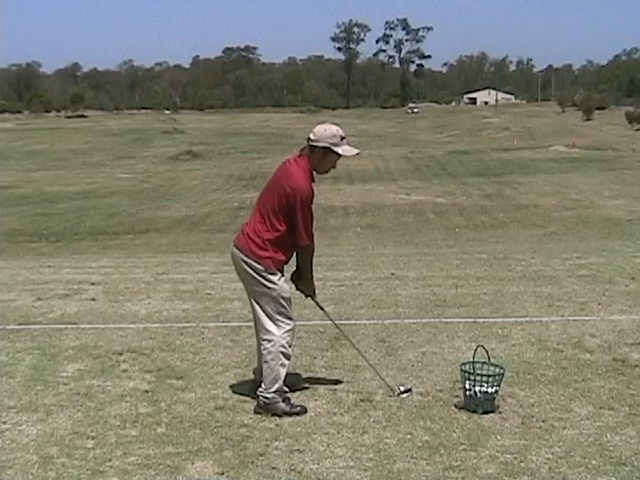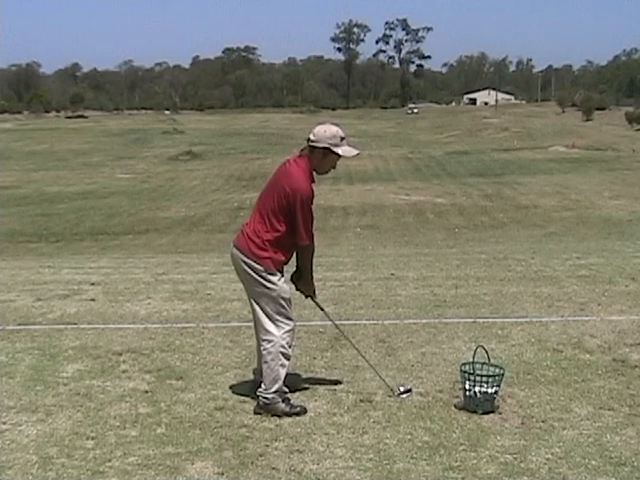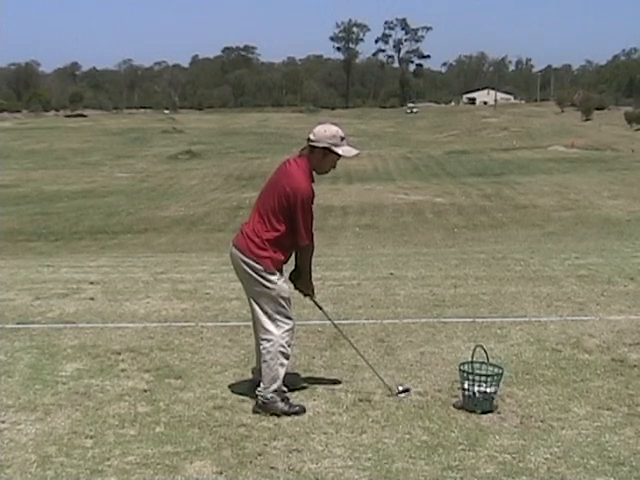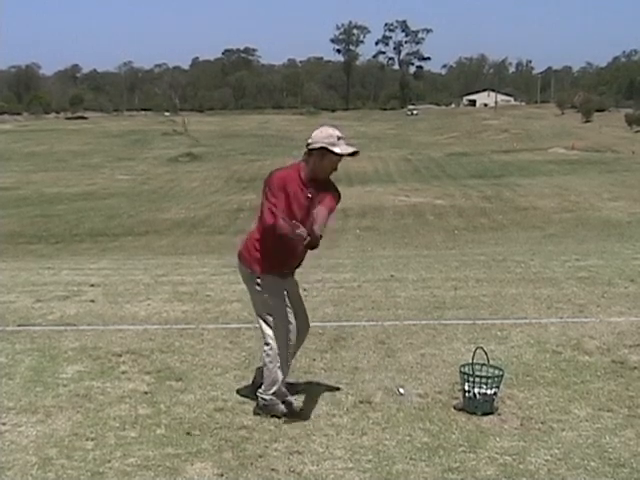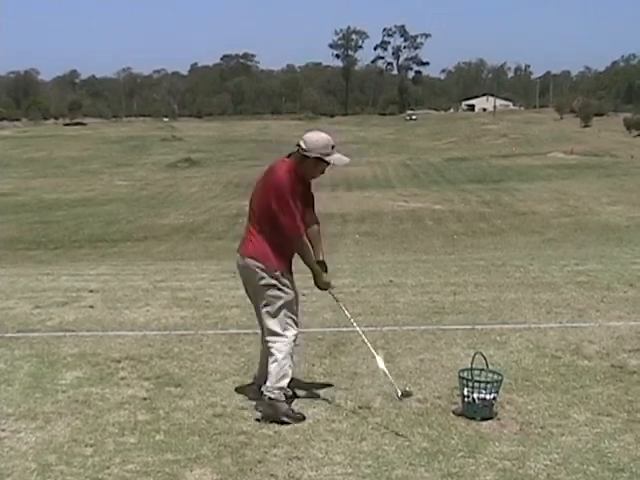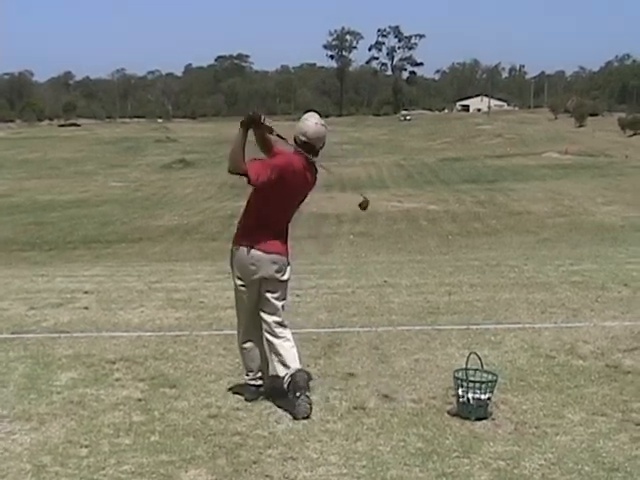
dt=0.7s
person 1, frame 1
left shoulder: (293, 165)
right shoulder: (301, 186)
right elbow: (304, 240)
left wrist: (299, 270)
right wrist: (306, 278)
left hip: (245, 249)
right hip: (261, 259)
left knee: (269, 324)
right knee: (280, 327)
left ankle: (265, 378)
right ankle: (270, 397)
person 1, frame 2
left shoulder: (293, 165)
right shoulder: (301, 186)
right elbow: (305, 240)
left wrist: (300, 271)
right wrist: (307, 278)
left hip: (246, 249)
right hip: (260, 260)
left knee: (269, 324)
right knee: (280, 328)
left ankle: (265, 379)
right ankle: (270, 397)
person 1, frame 3
left shoulder: (292, 165)
right shoulder: (301, 186)
right elbow: (305, 239)
left wrist: (298, 270)
right wrist: (305, 277)
left hip: (245, 249)
right hip: (260, 259)
left knee: (267, 323)
right knee: (280, 327)
left ankle: (264, 377)
right ankle: (269, 396)
person 1, frame 4
left shoulder: (328, 189)
right shoulder: (280, 178)
left elbow: (321, 214)
right elbow: (273, 222)
left wrist: (315, 233)
right wrist: (294, 232)
left hip: (283, 269)
right hip: (260, 264)
left knee: (298, 327)
right knee: (281, 330)
left ankle: (265, 379)
right ankle: (269, 398)
person 1, frame 5
left shoulder: (297, 176)
right shoulder: (283, 178)
left elbow: (311, 223)
right elbow: (295, 235)
left wrist: (320, 260)
right wrist: (315, 271)
left hip: (250, 258)
right hip: (269, 264)
left knee: (272, 324)
right knee: (282, 331)
left ankle: (265, 382)
right ankle: (273, 399)
person 1, frame 6
left shoulder: (286, 165)
right shoulder: (310, 173)
left elbow: (235, 167)
right elbow: (270, 151)
left wrist: (245, 128)
right wrist: (259, 129)
left hip: (247, 251)
right hip: (276, 255)
left knee: (248, 324)
right knee: (275, 323)
left ankle: (254, 381)
right ankle: (293, 376)
